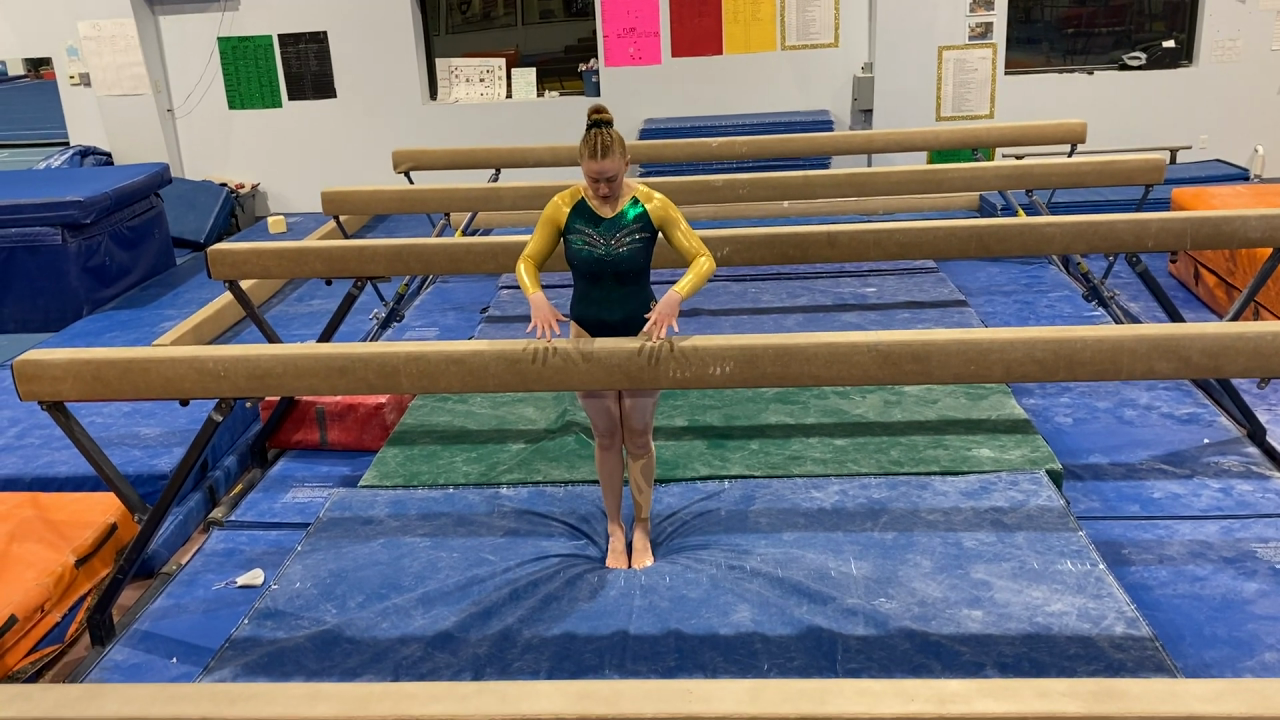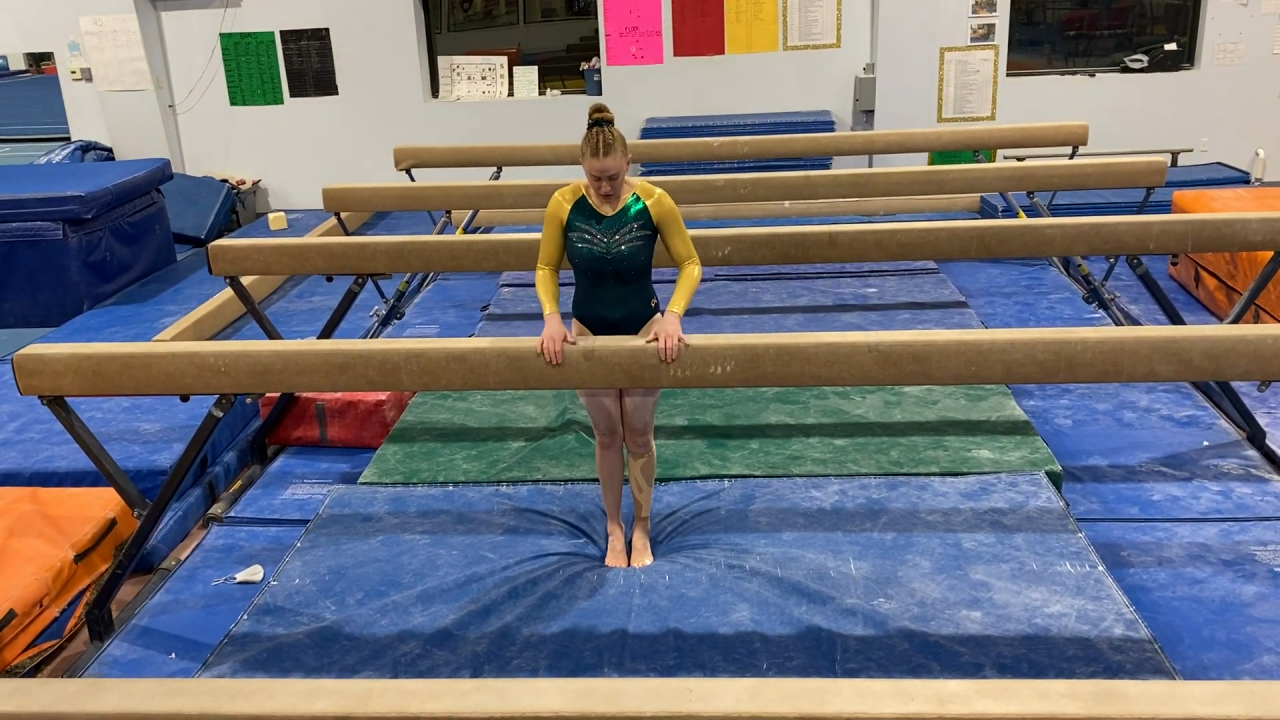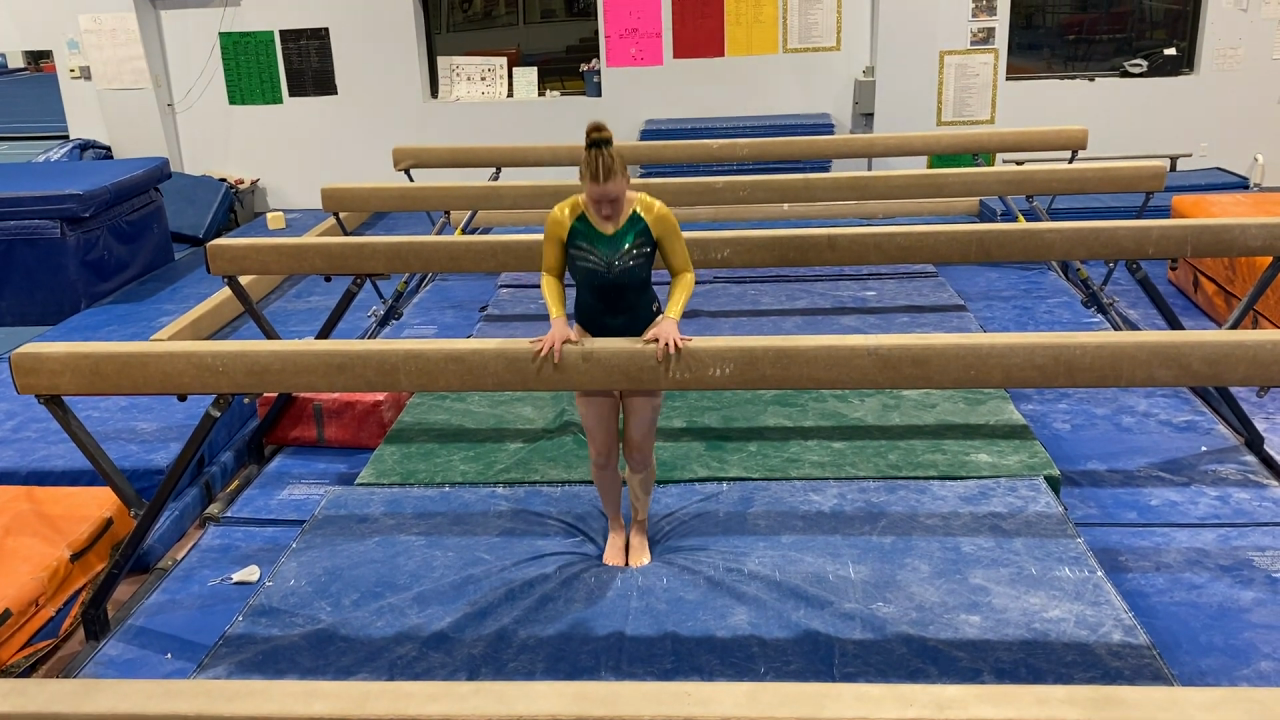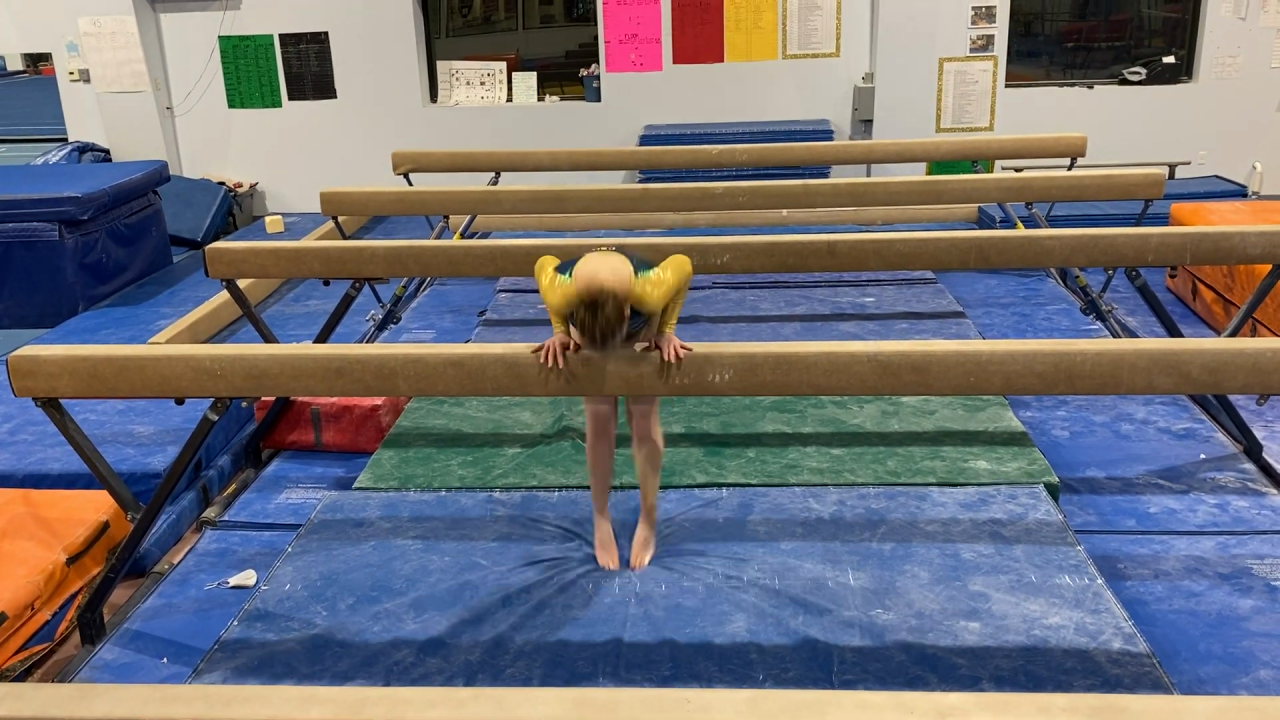
dt=0.4s
person 1, frame 1
left shoulder: (653, 206)
right shoulder: (563, 207)
left elbow: (703, 260)
right elbow: (527, 261)
left wrist: (675, 296)
right wrist: (536, 297)
left hip: (642, 334)
right hip: (587, 337)
left knee: (638, 438)
right knee: (606, 438)
left ankle: (642, 526)
right ankle: (615, 529)
person 1, frame 2
left shoulder: (654, 202)
right shoulder: (563, 204)
left elbow: (690, 265)
right elbow: (545, 268)
left wrist: (674, 316)
right wrist: (551, 317)
left hip: (643, 329)
right hip: (589, 333)
left knee: (639, 436)
right knee: (607, 436)
left ankle: (642, 525)
right ankle: (614, 528)
person 1, frame 3
left shoulder: (655, 215)
right shoulder: (562, 219)
left elbow: (684, 273)
right elbow: (550, 274)
left wrist: (670, 319)
right wrist: (557, 320)
left hip: (644, 338)
right hip: (590, 340)
left knee: (639, 448)
right knee: (602, 452)
left ankle: (639, 526)
right ankle: (614, 527)
person 1, frame 4
left shoulder: (649, 291)
right shoulder: (561, 294)
left elbow: (683, 265)
right elbow: (544, 264)
left wrist: (665, 330)
right wrist: (560, 331)
left knee: (645, 424)
right knee: (600, 420)
left ankle: (647, 524)
right ankle: (601, 523)
